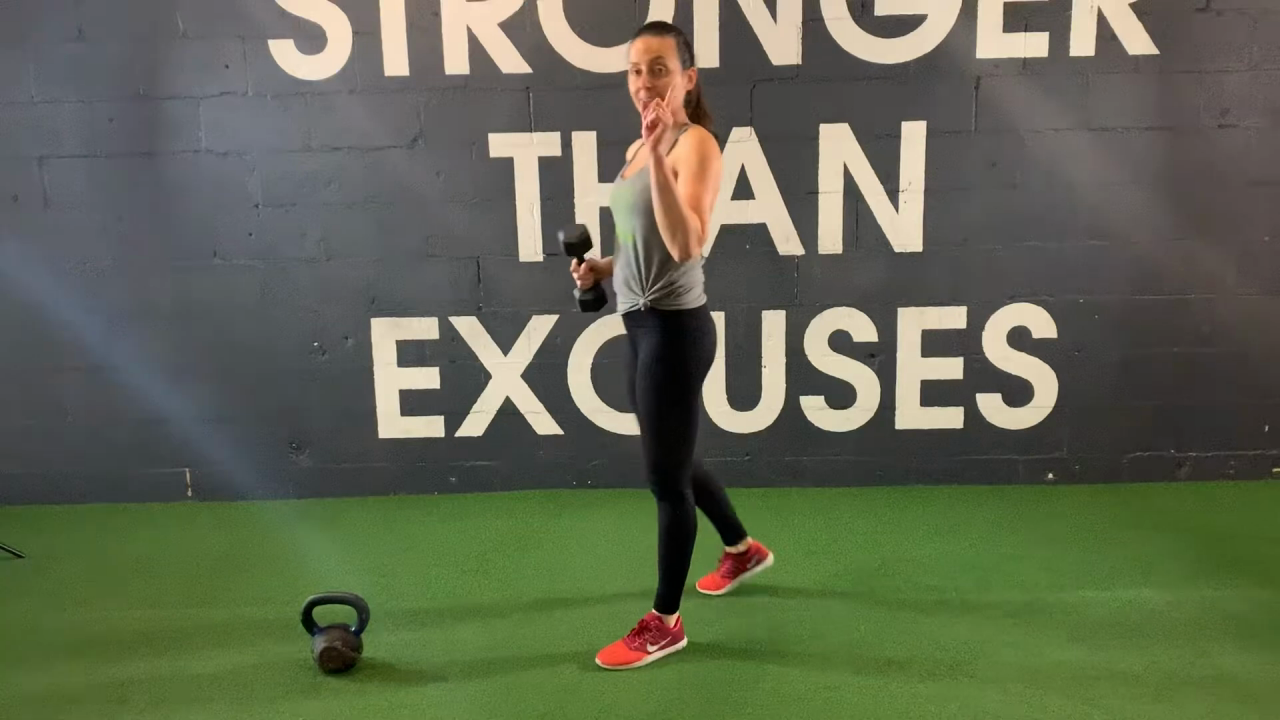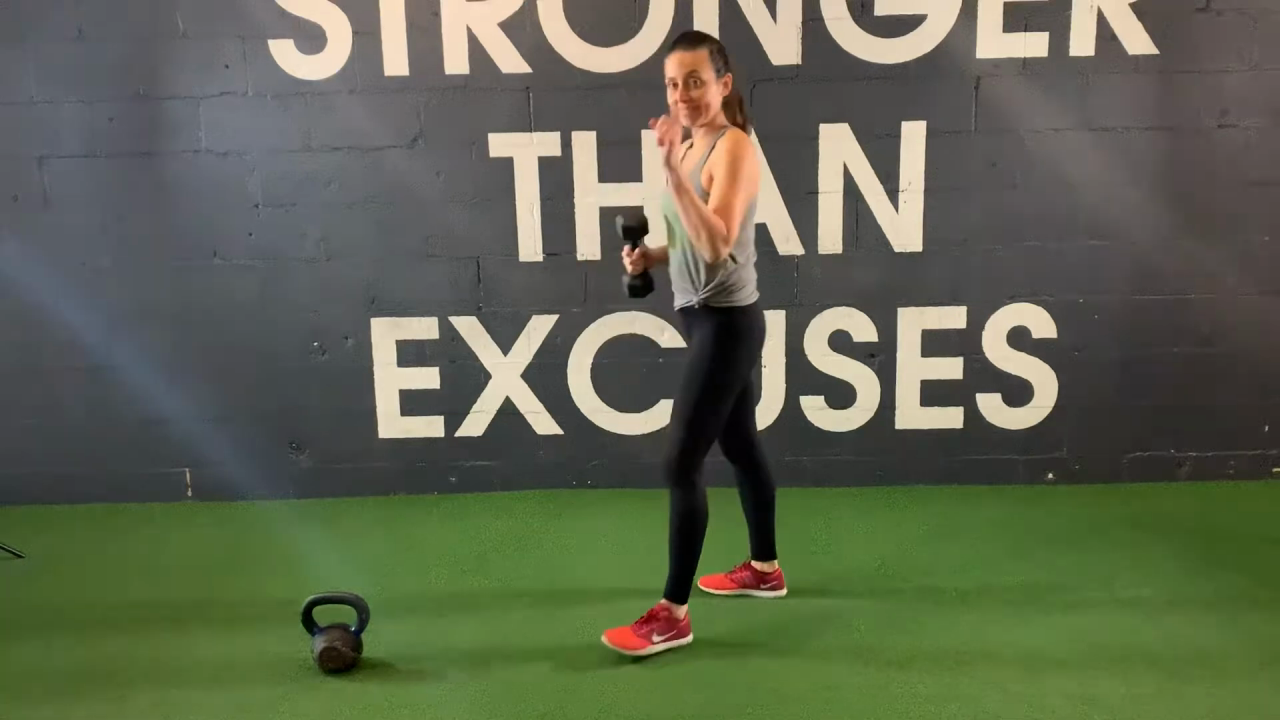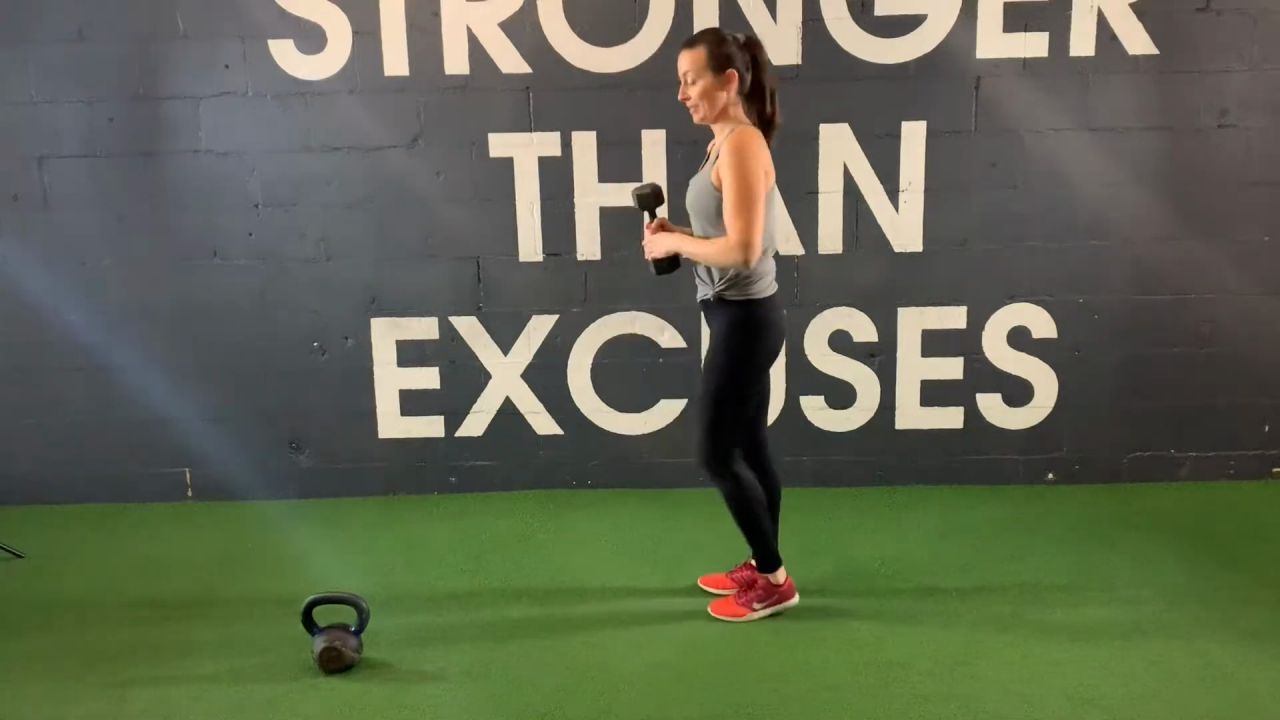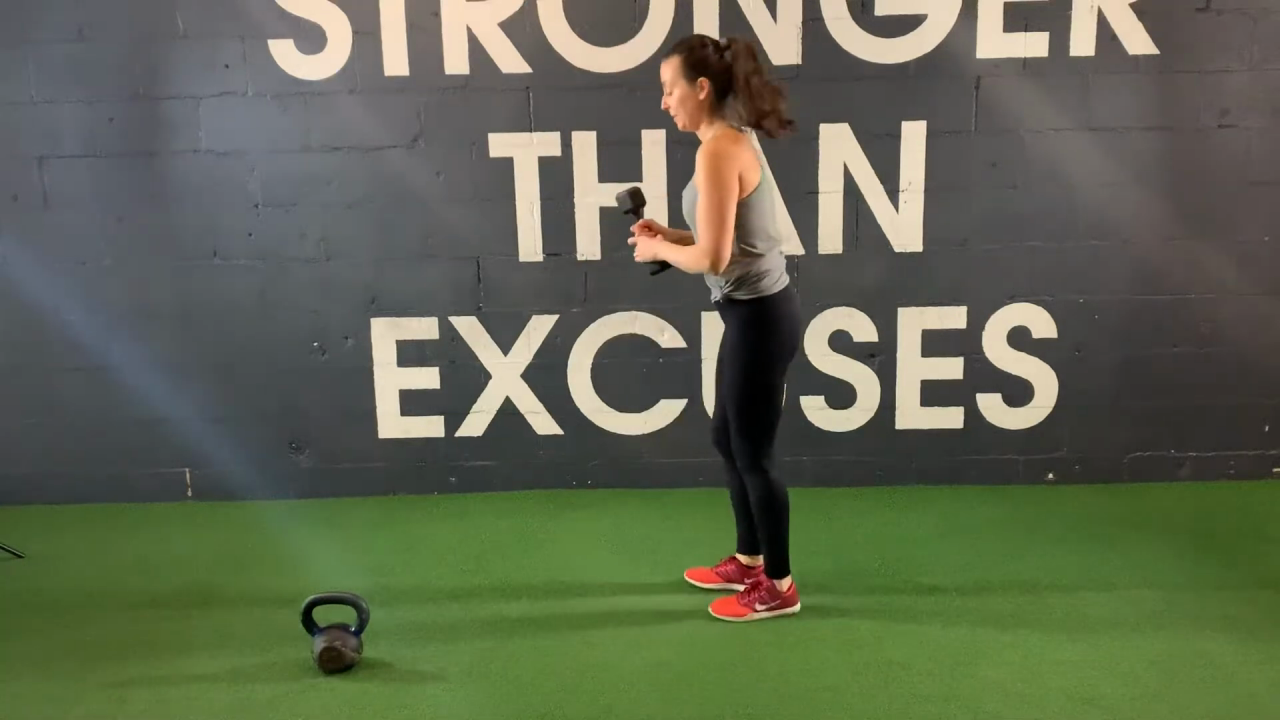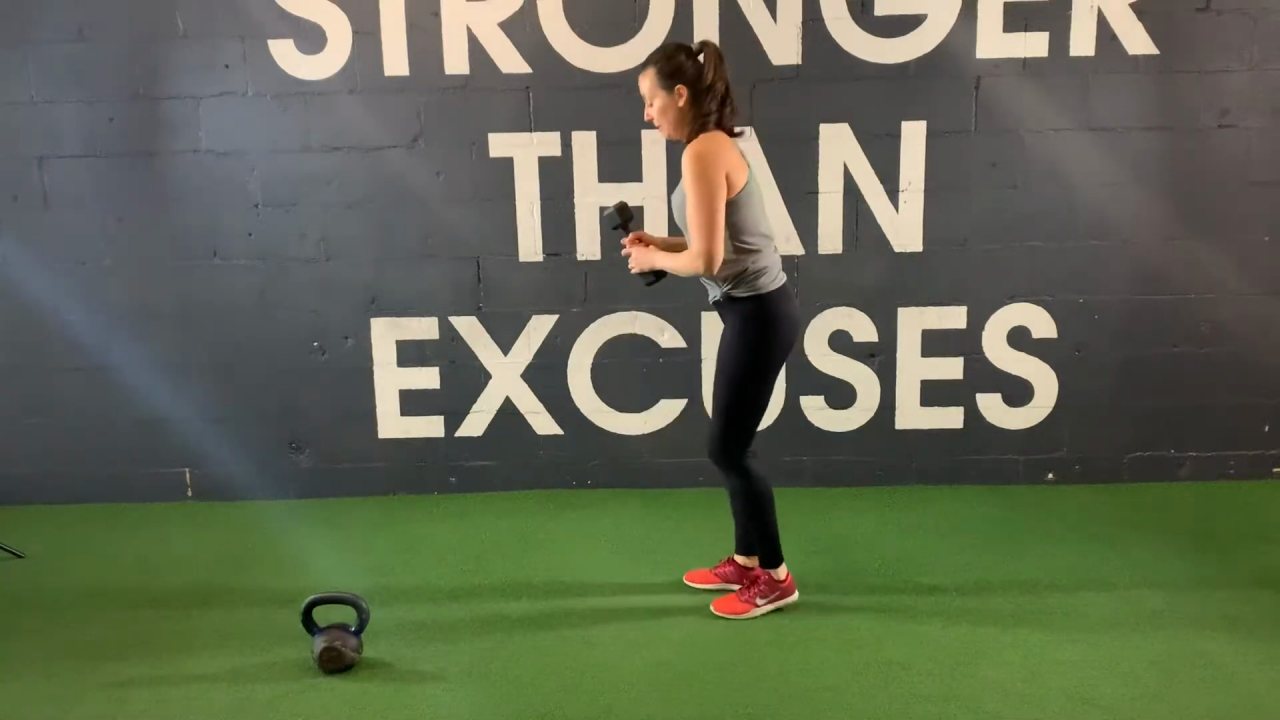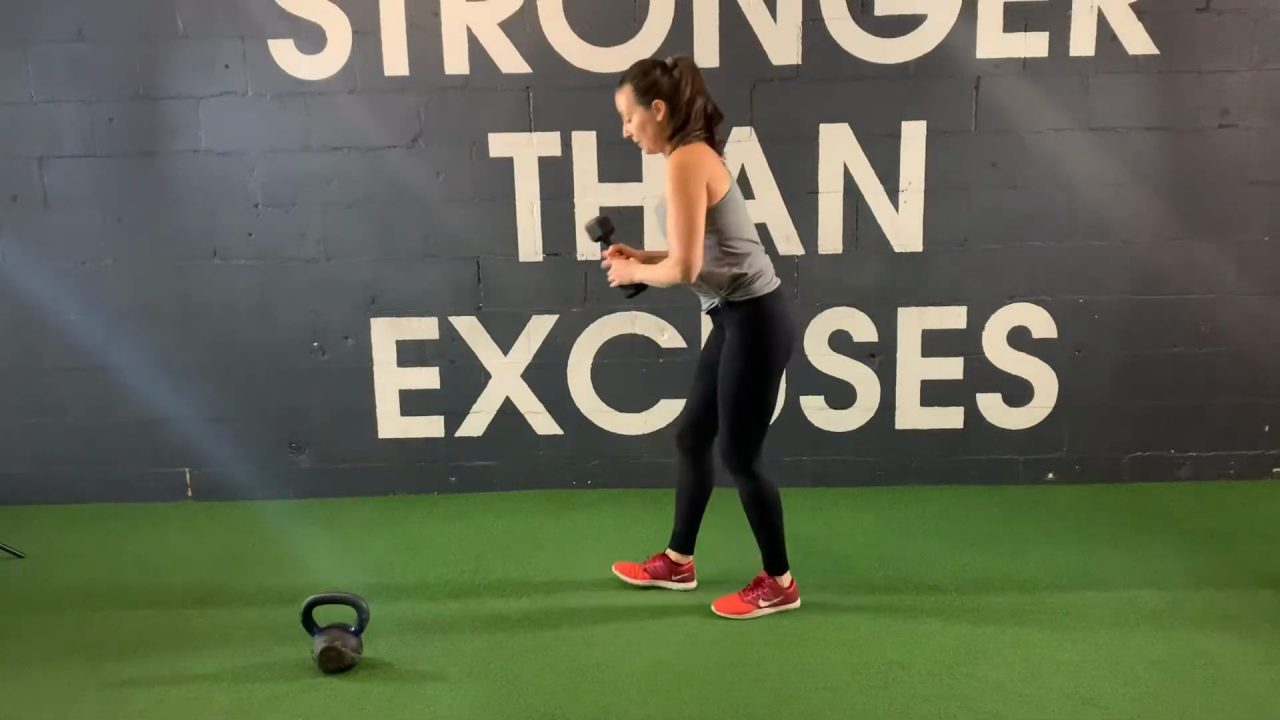
dt=0.3s
person 1, frame 1
left shoulder: (696, 145)
right shoulder: (640, 147)
left elbow: (685, 246)
left wrist: (657, 158)
right wrist: (604, 267)
left hip: (675, 329)
right hip: (641, 325)
left knee: (666, 476)
right knee: (667, 462)
left ankle: (664, 621)
right ankle: (742, 547)
person 1, frame 2
left shoulder: (735, 148)
right shoulder: (692, 150)
left elbow: (719, 244)
left wrist: (673, 170)
right wrist: (655, 255)
left hip: (727, 324)
right hip: (711, 321)
left knee: (681, 468)
right knee: (741, 448)
left ankle: (671, 612)
right ankle: (765, 566)
person 1, frame 3
left shoulder: (744, 145)
right shoulder: (723, 143)
left elbow: (743, 250)
left wrist: (676, 243)
right wrist: (676, 236)
left hip: (744, 318)
right hip: (738, 315)
left knee: (718, 456)
right knee: (747, 447)
left ankle: (773, 579)
right ankle: (765, 567)
person 1, frame 4
left shoulder: (717, 152)
right shoulder: (728, 143)
left elbow: (714, 258)
left wrist: (659, 250)
right wrist: (667, 235)
left hip: (759, 317)
right hip: (755, 312)
left knee: (753, 454)
right knee: (730, 443)
left ankle: (778, 586)
right ankle: (747, 561)
person 1, frame 5
left shoulder: (702, 153)
right shoulder: (715, 146)
left elbow: (708, 260)
left wrist: (655, 261)
right wrist: (660, 243)
left hip: (757, 314)
right hip: (753, 310)
left knee: (727, 450)
right knee: (733, 446)
left ankle: (774, 576)
right ankle: (747, 561)
person 1, frame 6
left shoulder: (686, 164)
right shoulder: (692, 158)
left elbow: (684, 270)
left wrist: (637, 274)
right wrist: (639, 256)
left hip: (756, 320)
right hip: (736, 319)
left knee: (740, 456)
right knee: (692, 437)
left ankle: (778, 583)
right ankle: (677, 562)
